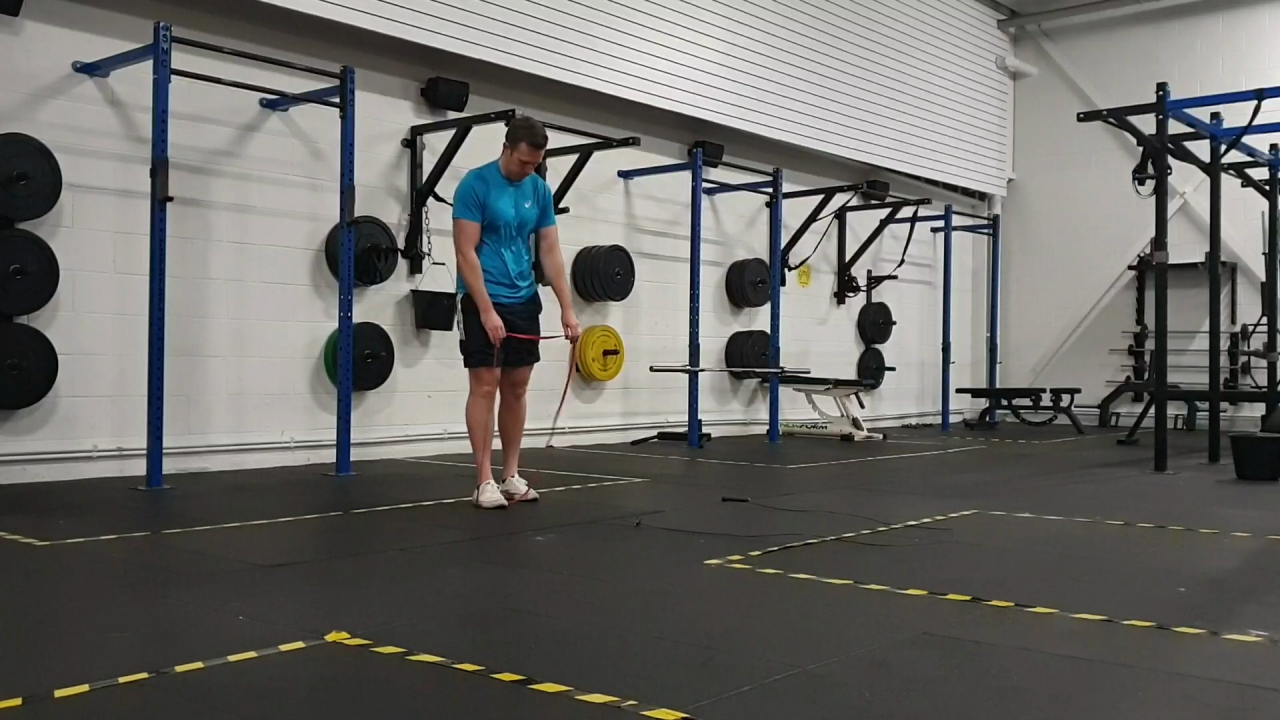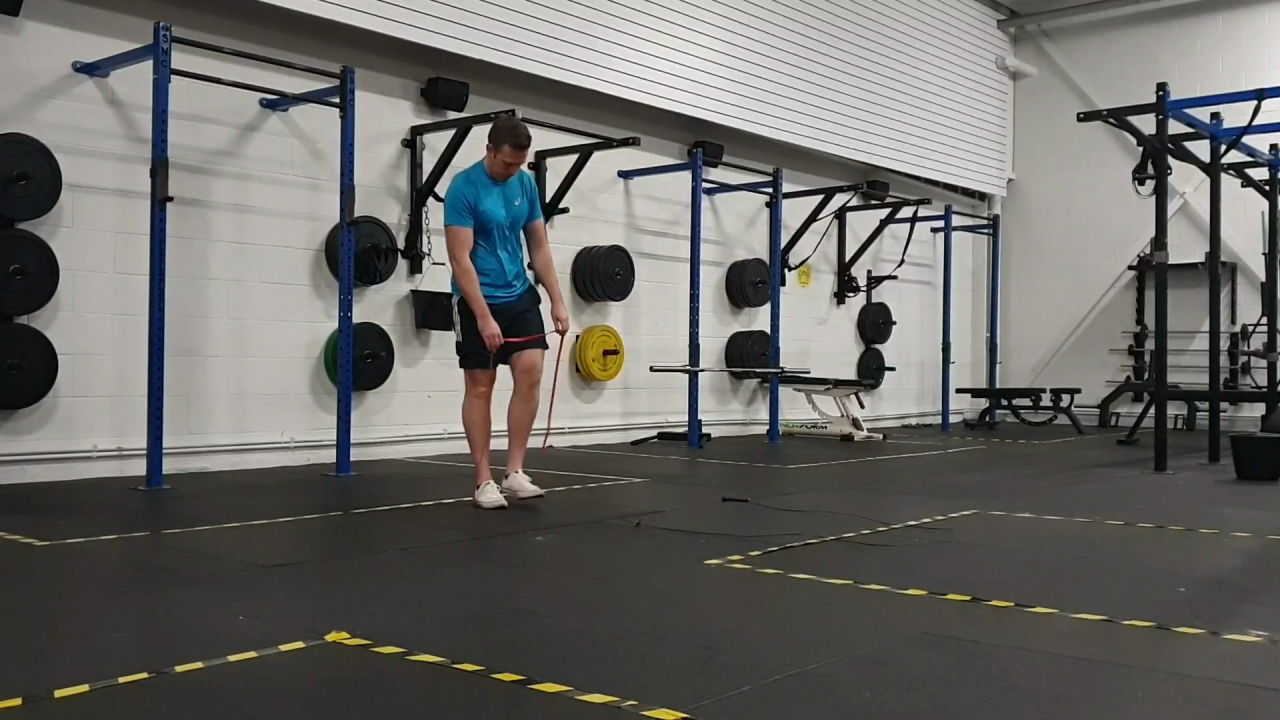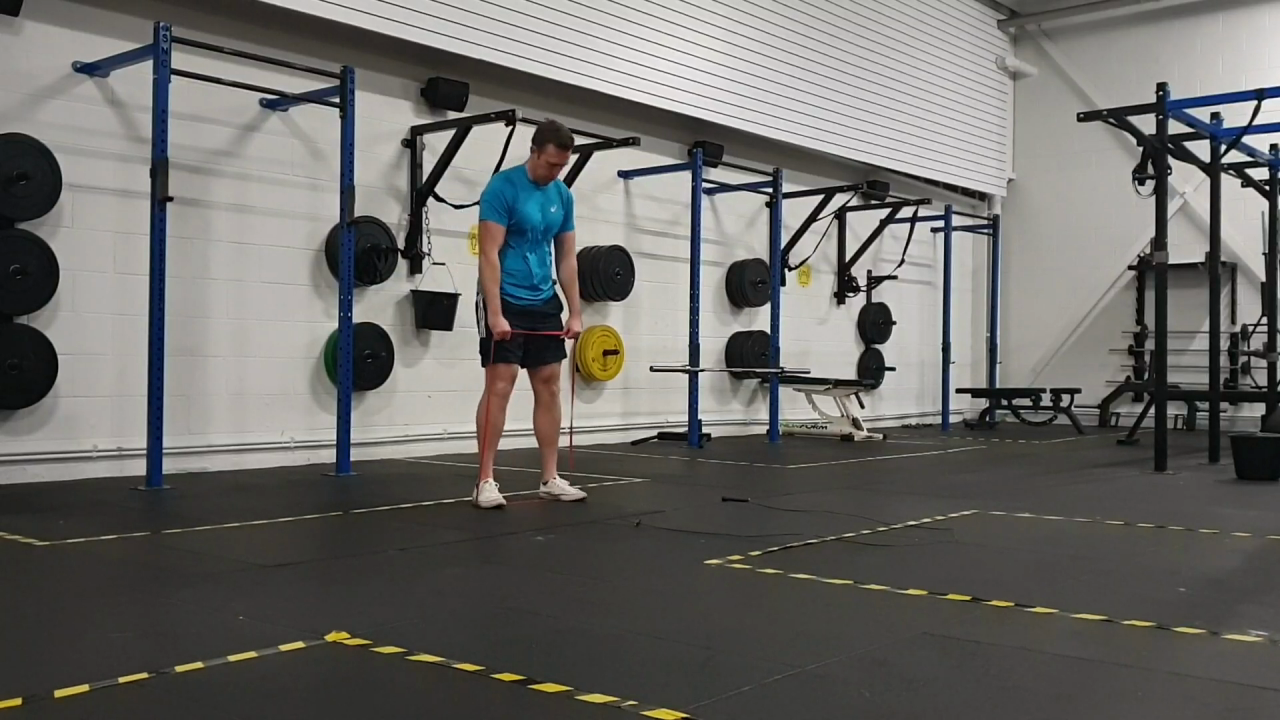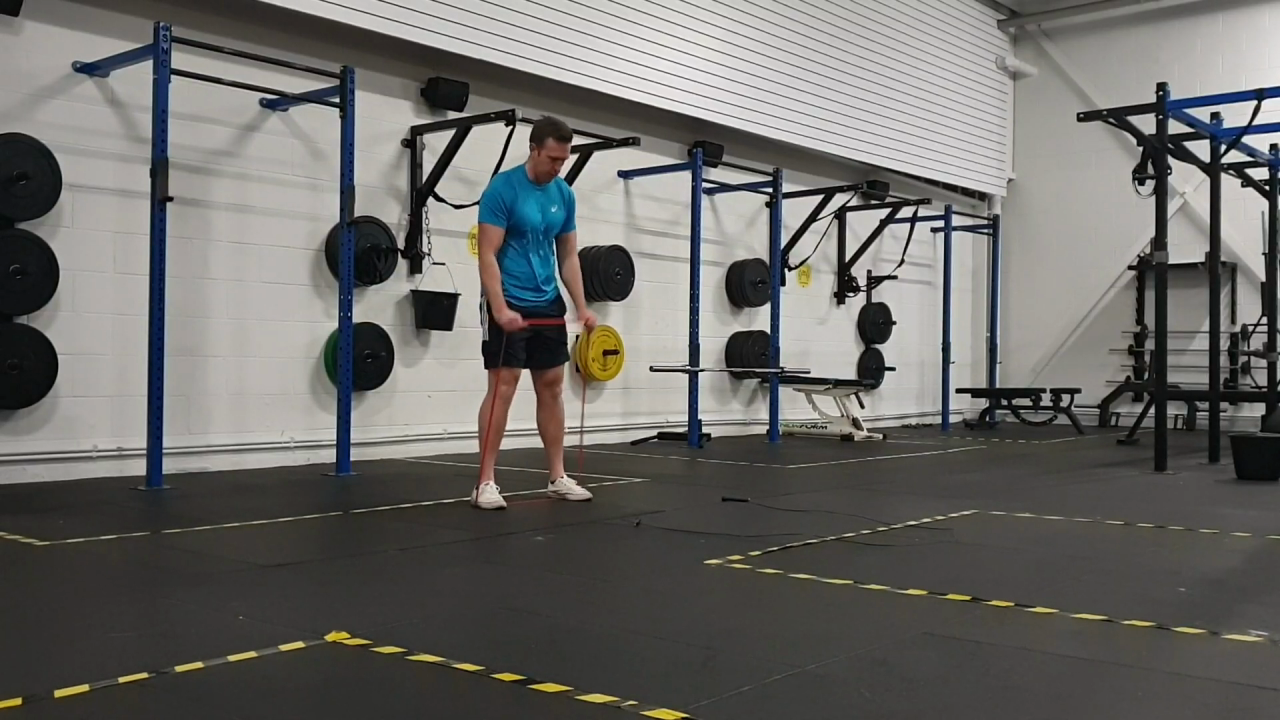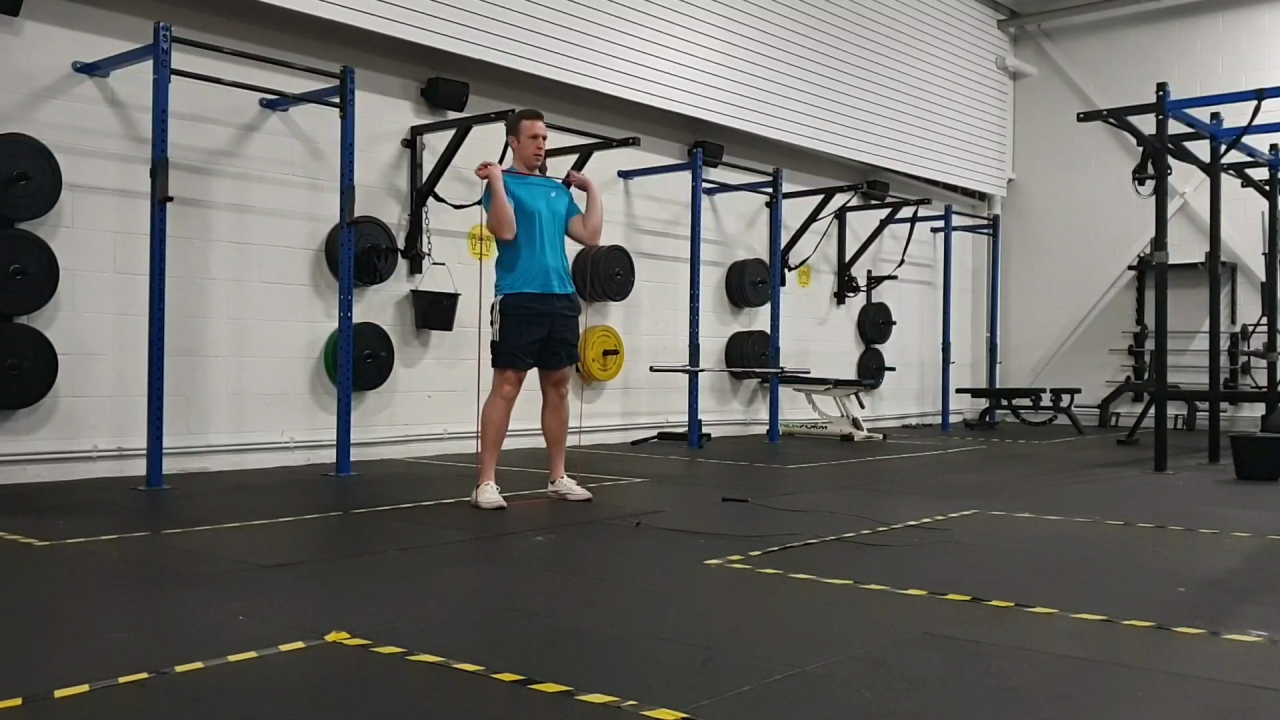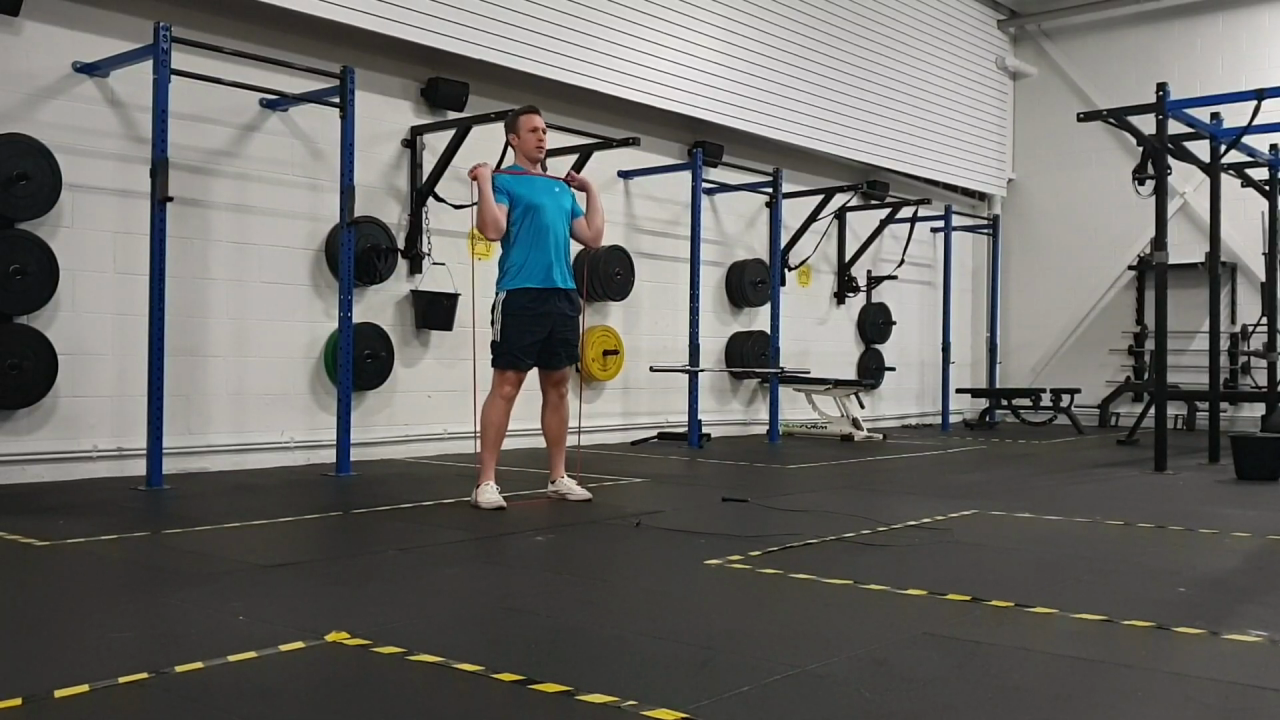
dt=0.7s
person 1, frame 1
left shoulder: (539, 190)
right shoulder: (475, 184)
left elbow: (550, 252)
right elbow: (466, 252)
left wrist: (567, 309)
right wrist: (486, 310)
left hip: (523, 300)
right hip: (482, 300)
left knee: (517, 388)
right knee: (485, 386)
left ankle: (511, 475)
right ankle: (485, 480)
person 1, frame 2
left shoulder: (526, 185)
right shoulder: (463, 188)
left elbow: (539, 247)
right elbow: (460, 259)
left wrist: (557, 300)
right wrist: (484, 317)
left hip: (520, 295)
right hip: (477, 300)
left knee: (531, 374)
right knee: (480, 386)
left ankle: (515, 470)
right ankle: (484, 480)
person 1, frame 3
left shoulder: (562, 196)
right shoulder: (503, 187)
left elbow: (567, 258)
right elbow: (489, 254)
left wrist: (575, 312)
right wrist: (494, 313)
left hip: (544, 303)
right hip: (505, 301)
left knee: (548, 387)
right knee: (500, 385)
left ankle: (550, 478)
right ankle: (485, 480)
person 1, frame 4
left shoulder: (564, 195)
right shoulder: (502, 189)
left elbow: (568, 257)
right elbow: (488, 255)
left wrist: (582, 307)
right wrist: (499, 308)
left hip: (547, 304)
right hip: (509, 305)
left knee: (552, 388)
right knee: (503, 387)
left ankle: (557, 477)
right ankle: (485, 482)
person 1, frame 5
left shoulder: (559, 190)
right shoulder: (505, 184)
left elbow: (590, 237)
right elbow: (505, 230)
left wrist: (591, 190)
right wrist: (495, 181)
left hip: (562, 298)
right hip: (518, 299)
left knee: (558, 387)
right knee: (506, 386)
left ankle: (558, 477)
right ankle: (486, 481)
person 1, frame 6
left shoulder: (561, 189)
right shoulder: (504, 181)
left elbow: (593, 238)
right elbow: (492, 230)
left wrist: (591, 191)
right wrist: (484, 181)
left hip: (563, 296)
right hip: (521, 296)
left knee: (558, 387)
right knee: (506, 386)
left ankle: (558, 477)
right ankle: (486, 482)
